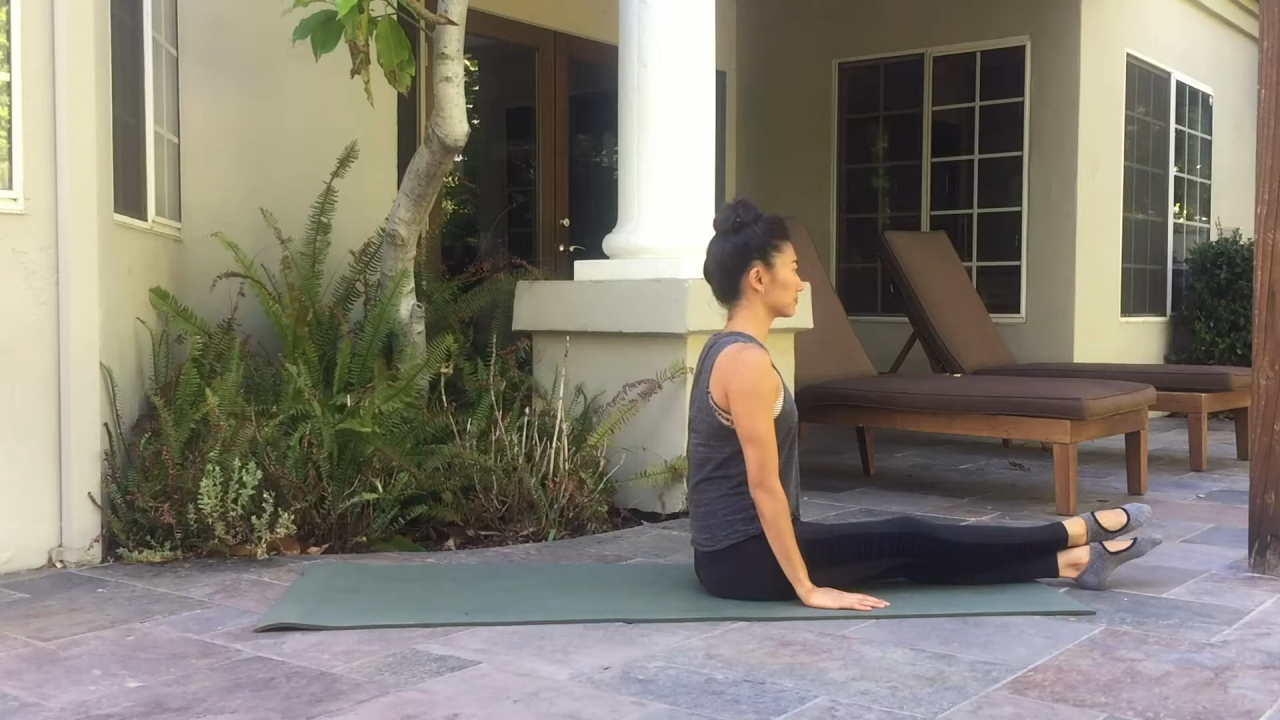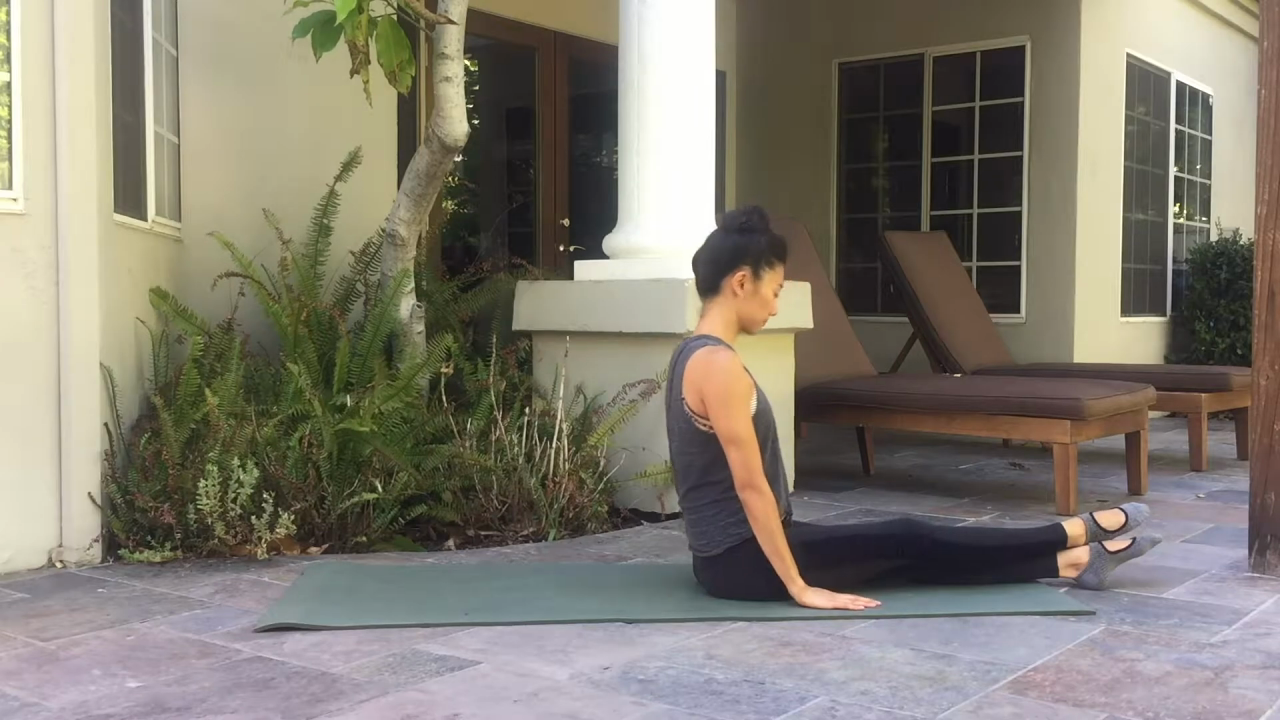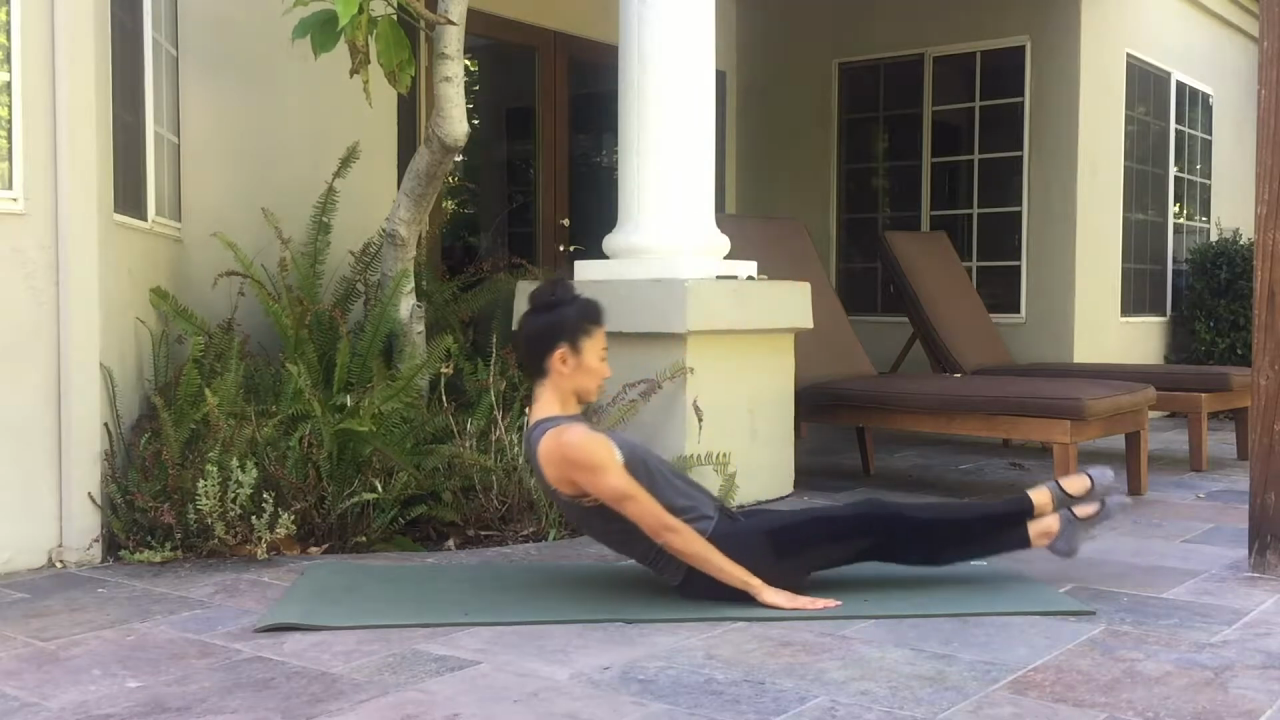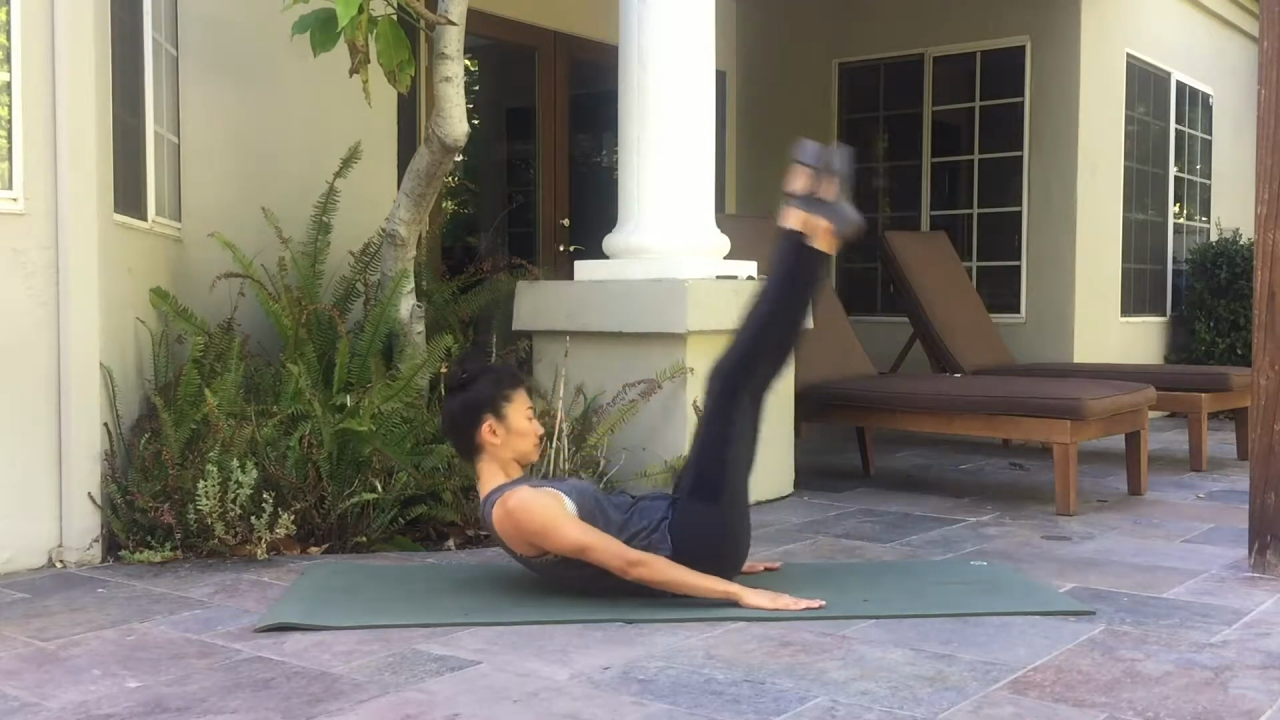
dt=0.5s
person 1, frame 1
left shoulder: (726, 349)
right shoulder: (747, 361)
right elbow: (764, 486)
left wrist: (801, 572)
right wrist: (805, 587)
left hip: (734, 552)
right hip: (746, 560)
left knee: (905, 548)
right knee: (908, 539)
left ankle: (1070, 561)
right ankle: (1081, 532)
person 1, frame 2
left shoulder: (694, 355)
right shoulder: (718, 365)
right elbow: (751, 486)
right wrist: (800, 587)
left hip: (733, 554)
right hip: (746, 563)
left knee: (902, 547)
right knee: (908, 540)
left ankle: (1070, 561)
right ankle: (1081, 533)
person 1, frame 3
left shoulder: (561, 430)
right shoulder: (567, 442)
right elbow: (661, 526)
right wrist: (760, 587)
left hip: (717, 532)
right hip: (713, 555)
left knee: (868, 532)
right knee: (871, 518)
left ankle: (1041, 523)
right ankle: (1043, 505)
person 1, frame 4
left shoulder: (510, 497)
right shoulder: (518, 513)
right elbow: (631, 563)
right wrist: (737, 590)
left hip: (677, 525)
right hip: (697, 545)
left knee: (736, 386)
right knee: (733, 386)
right ankle: (811, 229)
